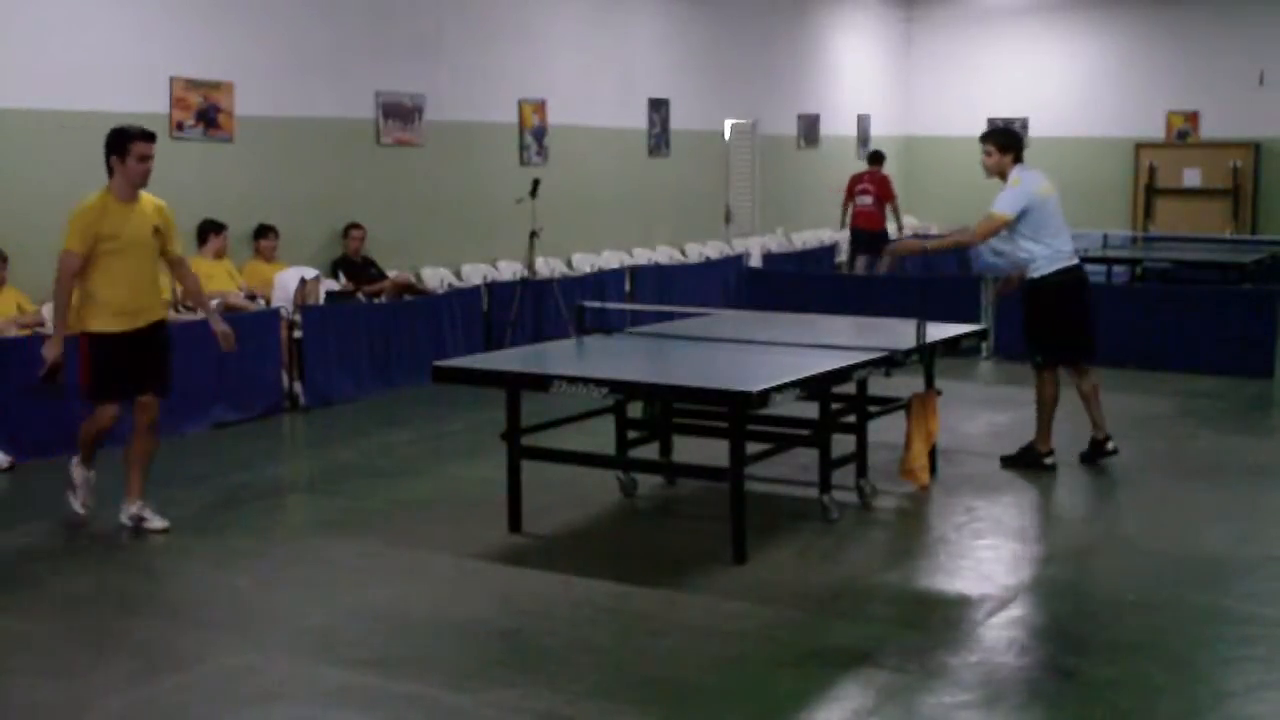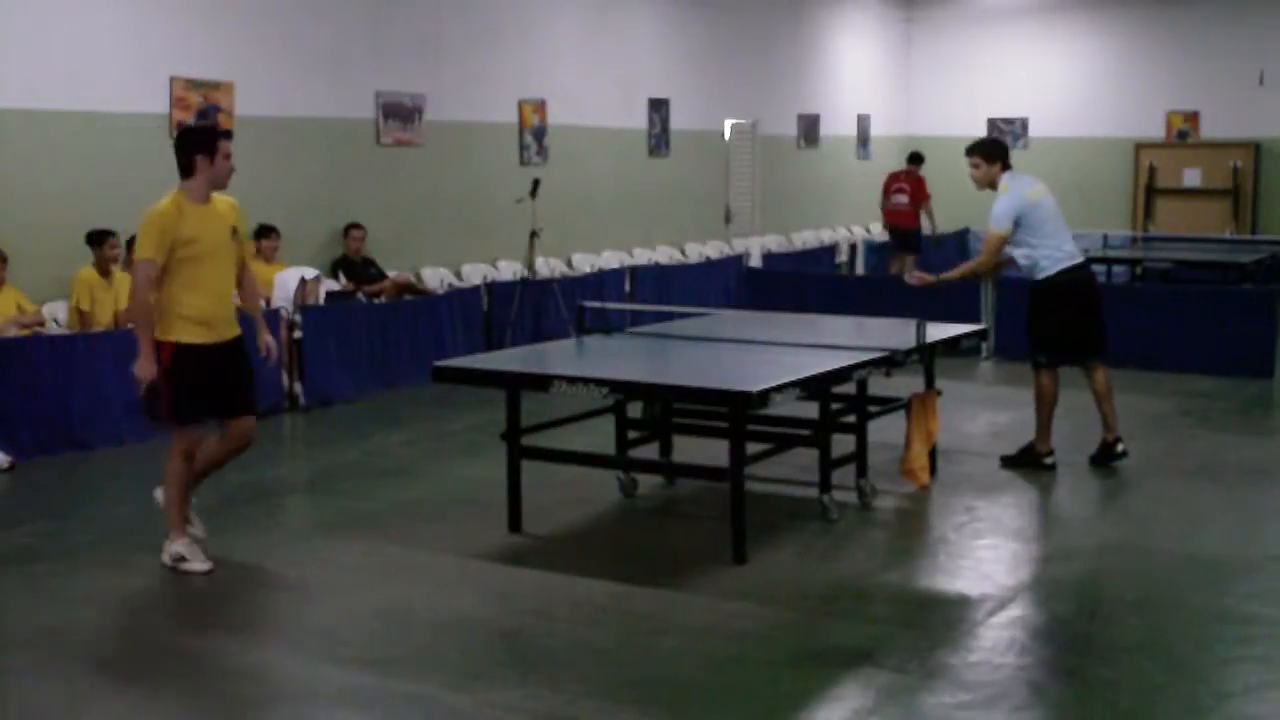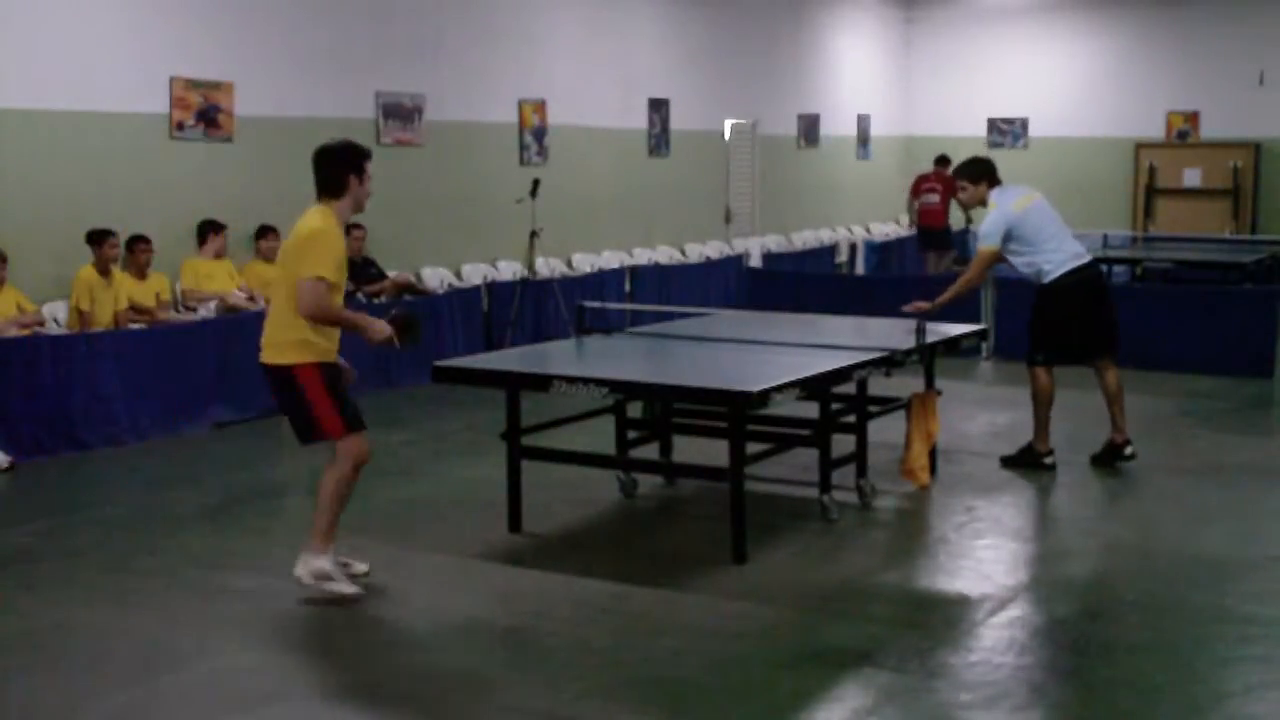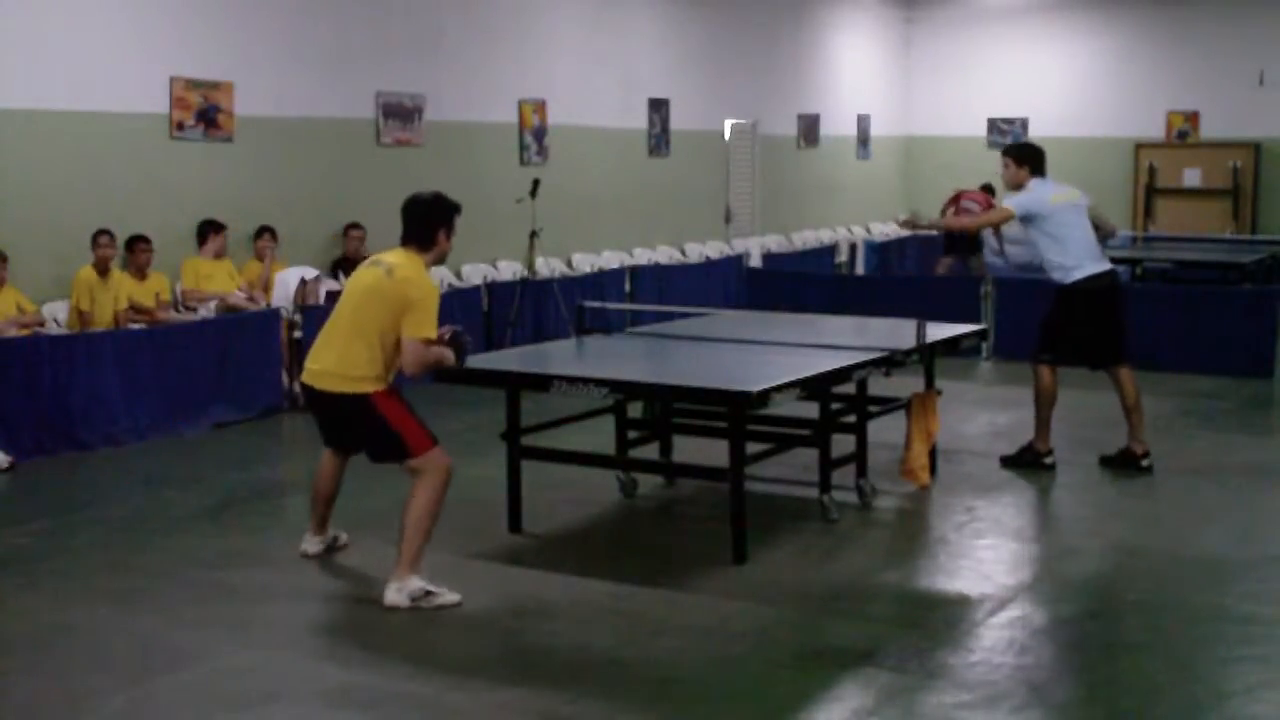
dt=0.5s
person 1, frame 1
left shoulder: (157, 210)
right shoulder: (89, 214)
left elbow: (179, 266)
right elbow: (66, 277)
left wrist: (212, 316)
right wrist: (57, 337)
left hip: (150, 327)
right hip: (103, 332)
left knee: (148, 414)
right knee: (107, 415)
left ankle: (134, 503)
right ankle: (83, 465)
person 1, frame 2
left shoulder: (230, 210)
right shoulder: (163, 216)
left elbow: (242, 273)
right elbow: (142, 289)
left wrist: (262, 326)
right wrist: (146, 353)
left hip: (228, 340)
right hip: (181, 346)
left knee: (243, 431)
right knee: (186, 440)
left ankle: (176, 493)
right ankle: (176, 539)
person 1, frame 3
left shoulder: (319, 224)
right shoulder: (322, 231)
right elbow: (310, 304)
left wrist: (330, 351)
right wrist: (366, 324)
left hip: (311, 357)
right hip: (296, 361)
left knee: (358, 451)
right knee: (352, 450)
left ankle: (318, 551)
right ankle: (314, 555)
person 1, frame 4
left shoulder: (376, 263)
right shoulder: (420, 285)
right elbow: (412, 364)
left wrist: (426, 340)
right wrist: (442, 354)
left hip: (316, 378)
right hip: (356, 388)
left knee: (338, 449)
right knee: (435, 467)
left ankle: (317, 535)
right ankle: (403, 582)
person 2, frame 1
left shoulder: (1017, 190)
right shoulder: (1034, 179)
left elbow: (976, 236)
left wrist: (922, 245)
right wrist: (1020, 272)
left hip: (1050, 283)
right hip: (1069, 275)
left knee: (1046, 366)
right knee: (1078, 362)
left ankle: (1042, 449)
right ankle: (1101, 436)
person 2, frame 2
left shoulder: (1007, 201)
right shoulder: (1027, 183)
left elbow: (985, 262)
left wrist: (937, 278)
right wrist: (1003, 261)
left hip: (1055, 284)
right hip: (1078, 275)
left knee: (1045, 366)
right knee: (1092, 360)
left ankle: (1042, 449)
right ankle: (1111, 438)
person 2, frame 3
left shoulder: (996, 217)
right shoulder: (1022, 193)
left elbow: (974, 278)
left wrist: (933, 304)
right wrist: (991, 257)
left hip: (1062, 286)
right hip: (1088, 274)
left knee: (1040, 363)
right knee: (1103, 360)
left ankle: (1041, 449)
right ankle: (1120, 439)
person 2, frame 4
left shoulder: (1029, 198)
right shoulder: (1069, 191)
left elbow: (978, 222)
right elbow: (1108, 229)
left wrist: (931, 224)
left hip: (1078, 289)
right hip: (1105, 281)
left knee: (1045, 363)
right knee: (1117, 364)
left ankle: (1041, 448)
right ankle: (1138, 449)
